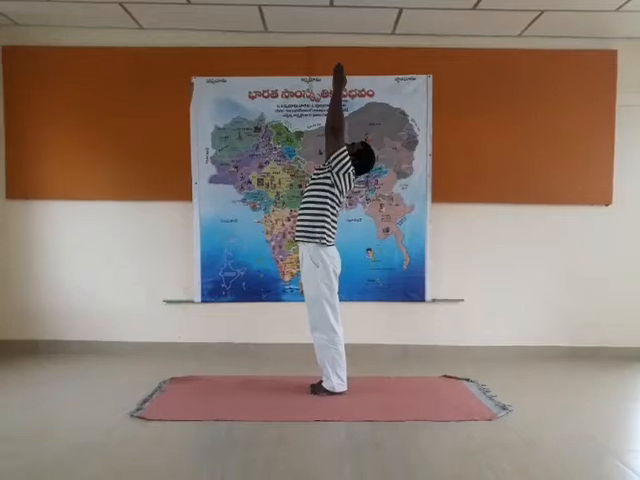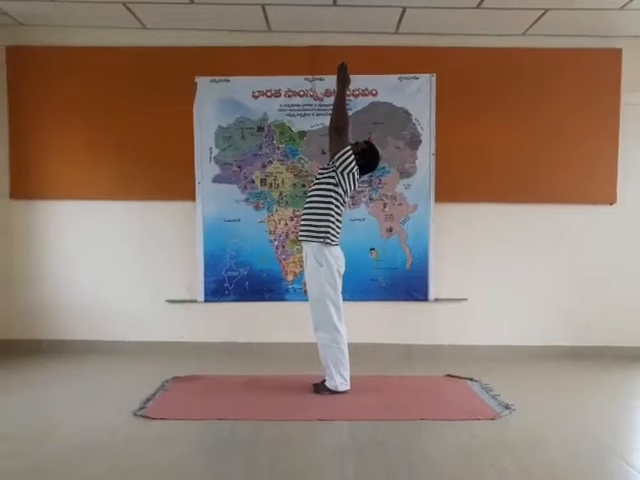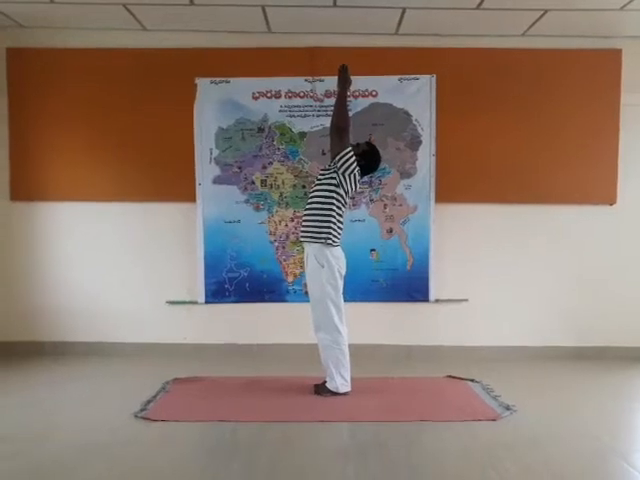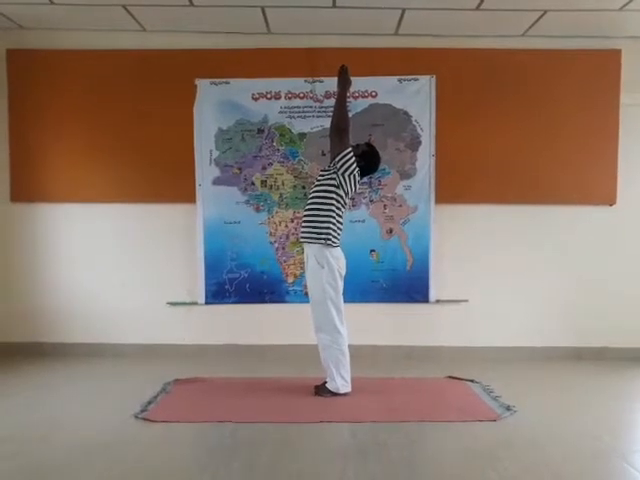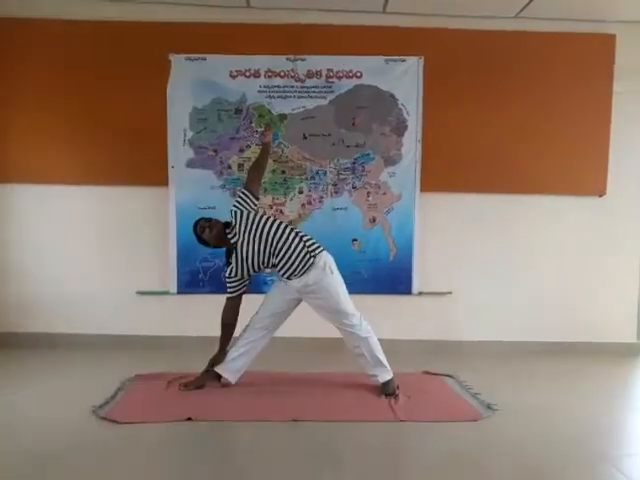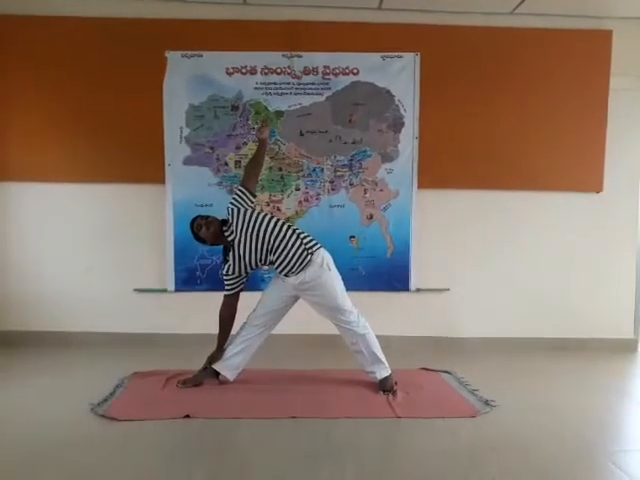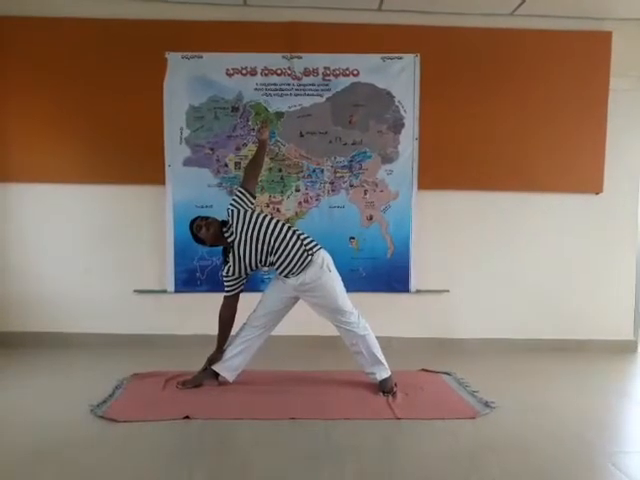
dt=0.5s
person 1, frame 1
left shoulder: (343, 173)
right shoulder: (334, 172)
left elbow: (334, 130)
right elbow: (334, 133)
left wrist: (337, 90)
right wrist: (337, 91)
left hip: (319, 255)
right hip: (315, 253)
left knee: (326, 321)
right knee: (322, 321)
left ankle: (335, 382)
right ankle: (332, 378)
person 1, frame 2
left shoulder: (347, 172)
right shoulder: (339, 173)
left elbow: (338, 130)
right elbow: (338, 132)
left wrist: (341, 89)
right wrist: (340, 90)
left hip: (323, 254)
right hip: (319, 253)
left knee: (329, 320)
right knee: (326, 320)
left ankle: (338, 382)
right ankle: (335, 378)
person 1, frame 3
left shoulder: (348, 173)
right shoulder: (339, 173)
left elbow: (339, 132)
right elbow: (338, 134)
left wrist: (342, 90)
right wrist: (341, 91)
left hip: (324, 255)
right hip: (319, 254)
left knee: (330, 321)
right knee: (326, 321)
left ankle: (339, 383)
right ankle: (336, 379)
person 1, frame 4
left shoulder: (347, 174)
right shoulder: (338, 174)
left elbow: (339, 132)
right elbow: (338, 135)
left wrist: (342, 91)
right wrist: (341, 92)
left hip: (324, 256)
right hip: (320, 255)
left knee: (329, 322)
right knee: (326, 321)
left ankle: (339, 384)
right ankle: (336, 380)
person 1, frame 5
left shoulder: (241, 213)
right shoulder: (235, 265)
left elbow: (255, 176)
right elbow: (231, 308)
left wrist: (266, 145)
right wrist: (220, 354)
left hip: (316, 268)
right hip: (291, 280)
left knee: (352, 324)
right knee: (258, 327)
left ankle: (385, 377)
right ankle: (220, 373)
person 1, frame 6
left shoulder: (237, 212)
right shoulder: (232, 264)
left elbow: (250, 176)
right elbow: (229, 305)
left wrist: (262, 142)
right wrist: (219, 349)
left hip: (314, 264)
right hip: (288, 278)
left knee: (349, 320)
right knee: (256, 323)
left ankle: (383, 374)
right ankle: (218, 370)
person 1, frame 7
left shoulder: (237, 212)
right shoulder: (232, 265)
left elbow: (250, 176)
right elbow: (228, 307)
left wrist: (263, 143)
right wrist: (218, 350)
left hip: (314, 265)
right hip: (288, 279)
left knee: (349, 321)
right knee: (256, 325)
left ankle: (383, 375)
right ankle: (216, 371)
